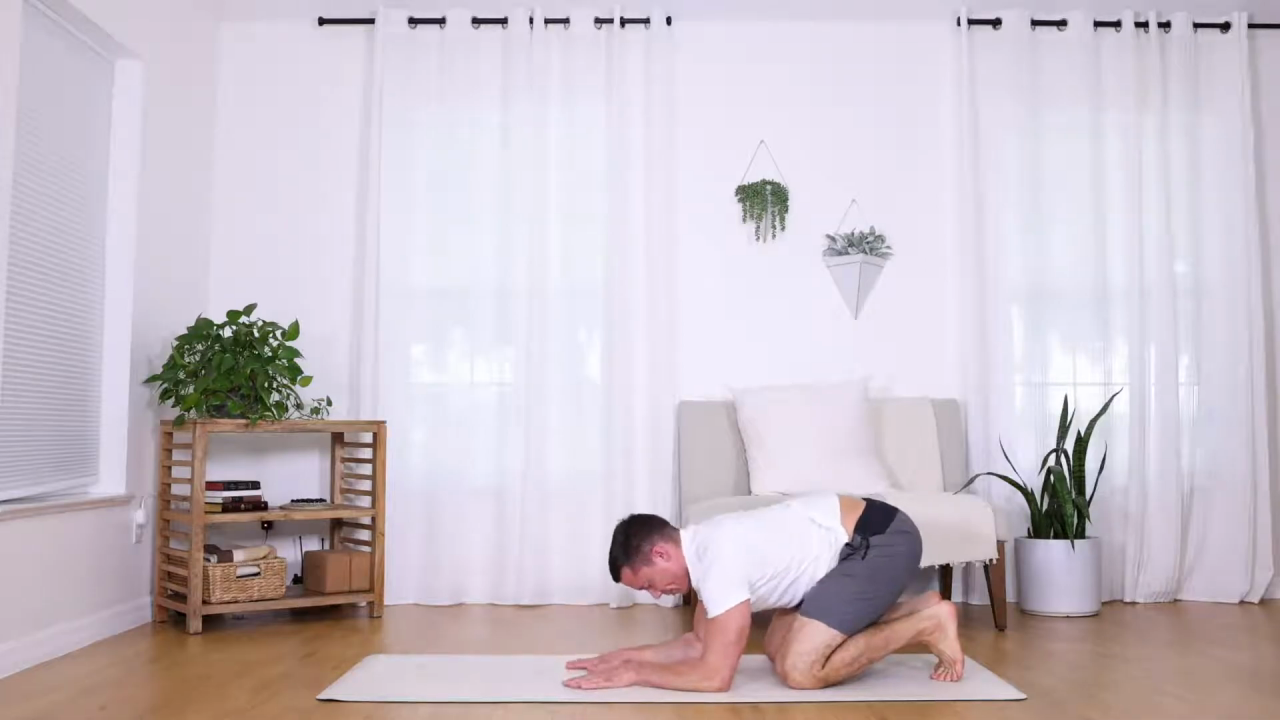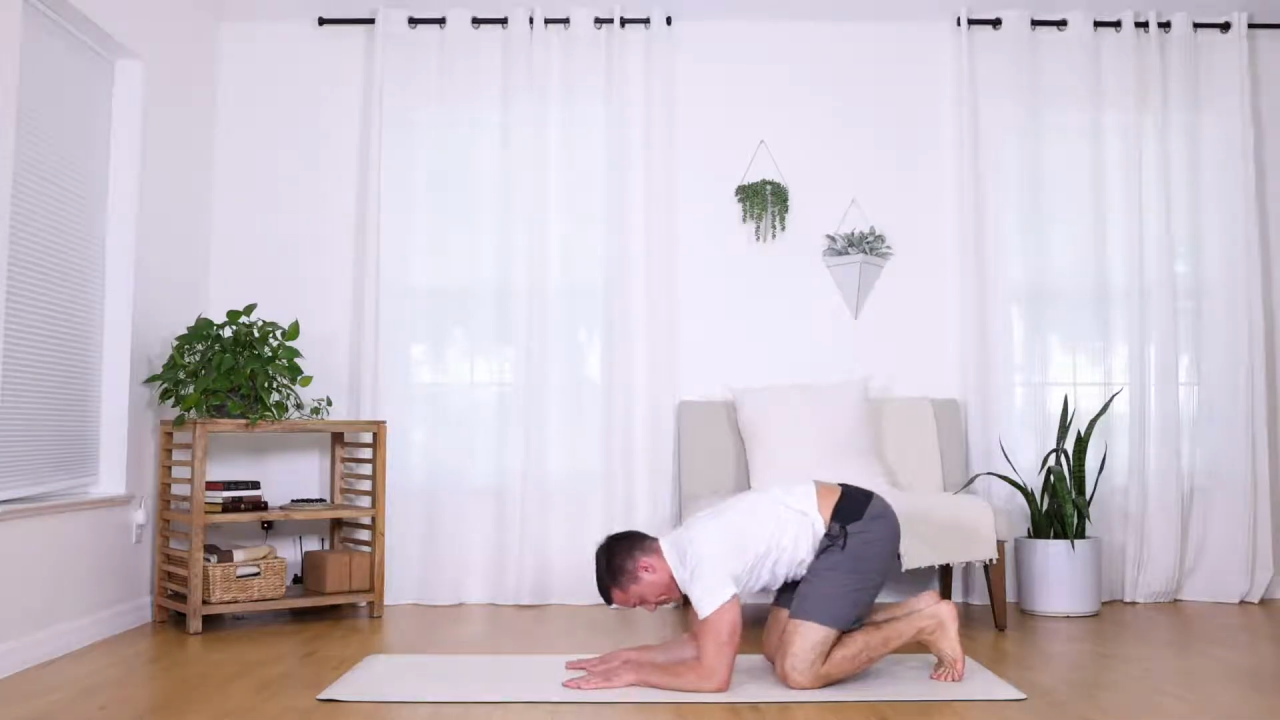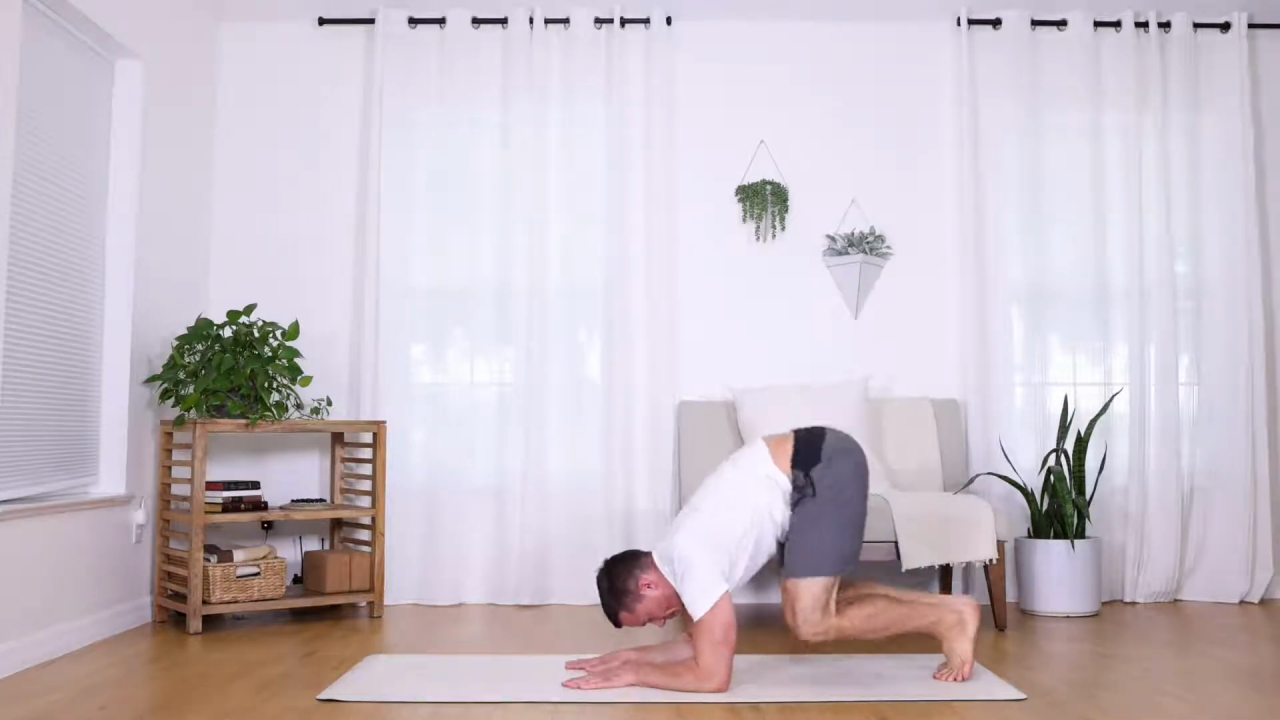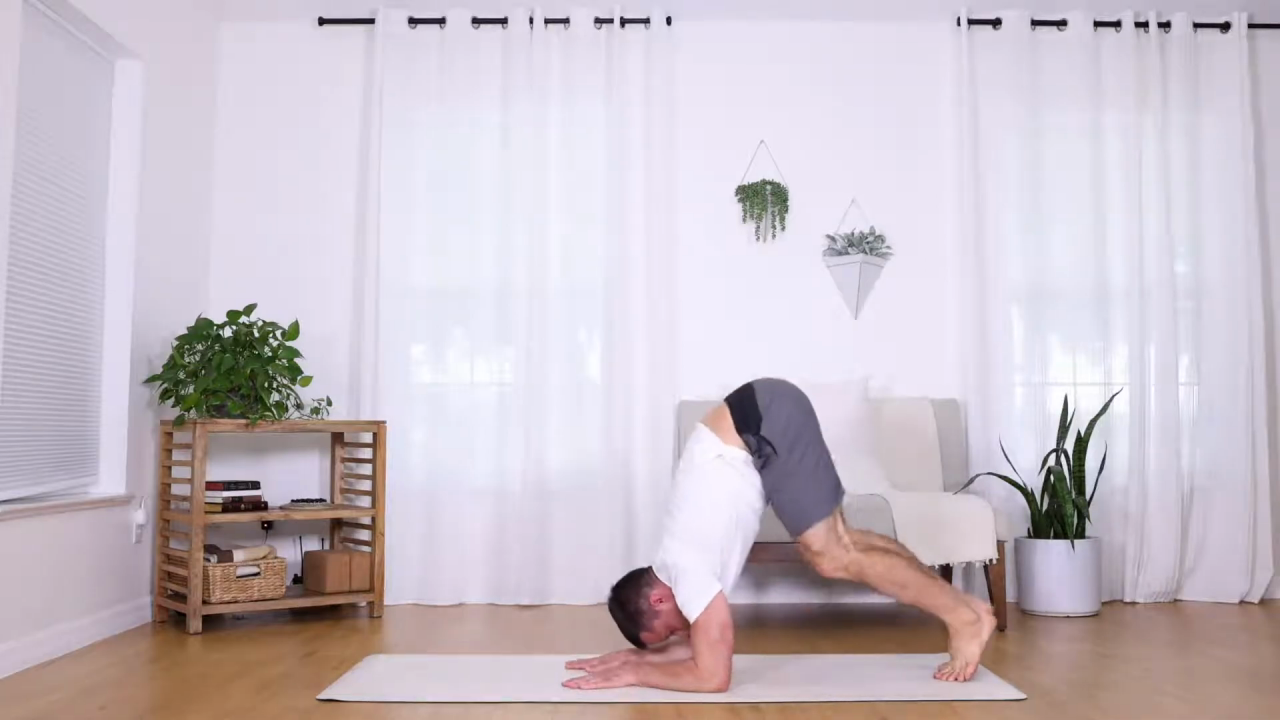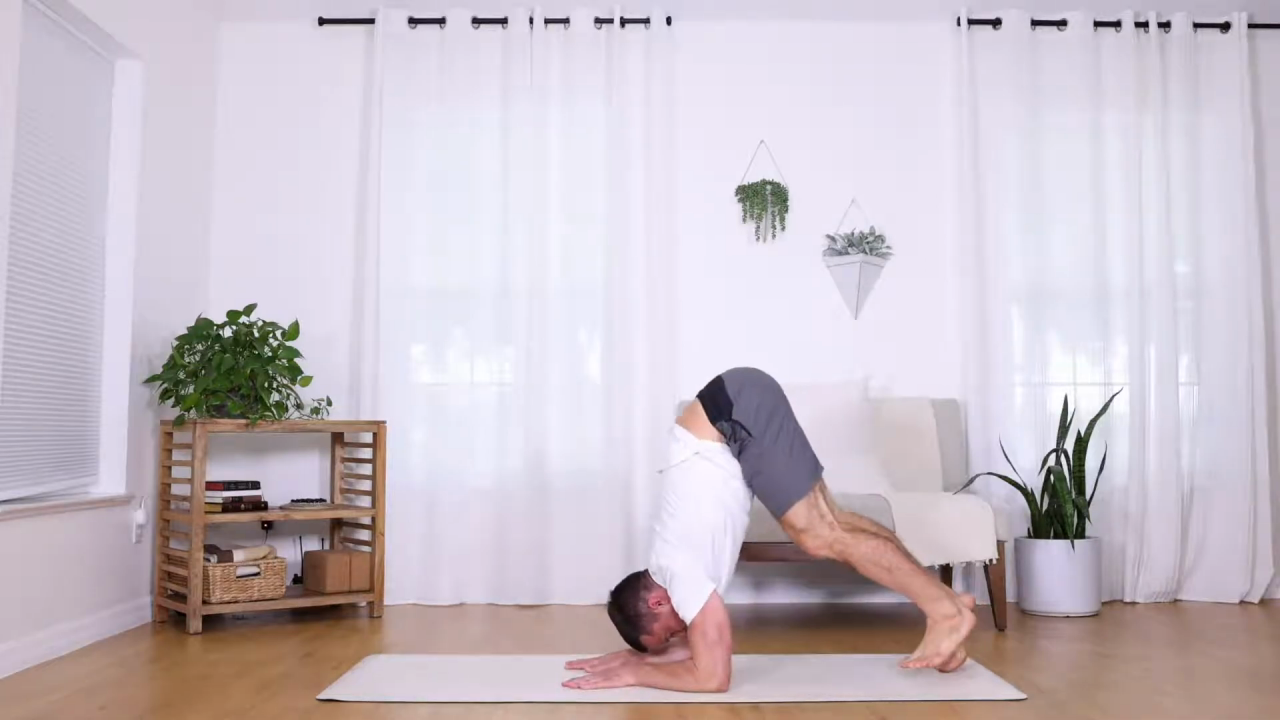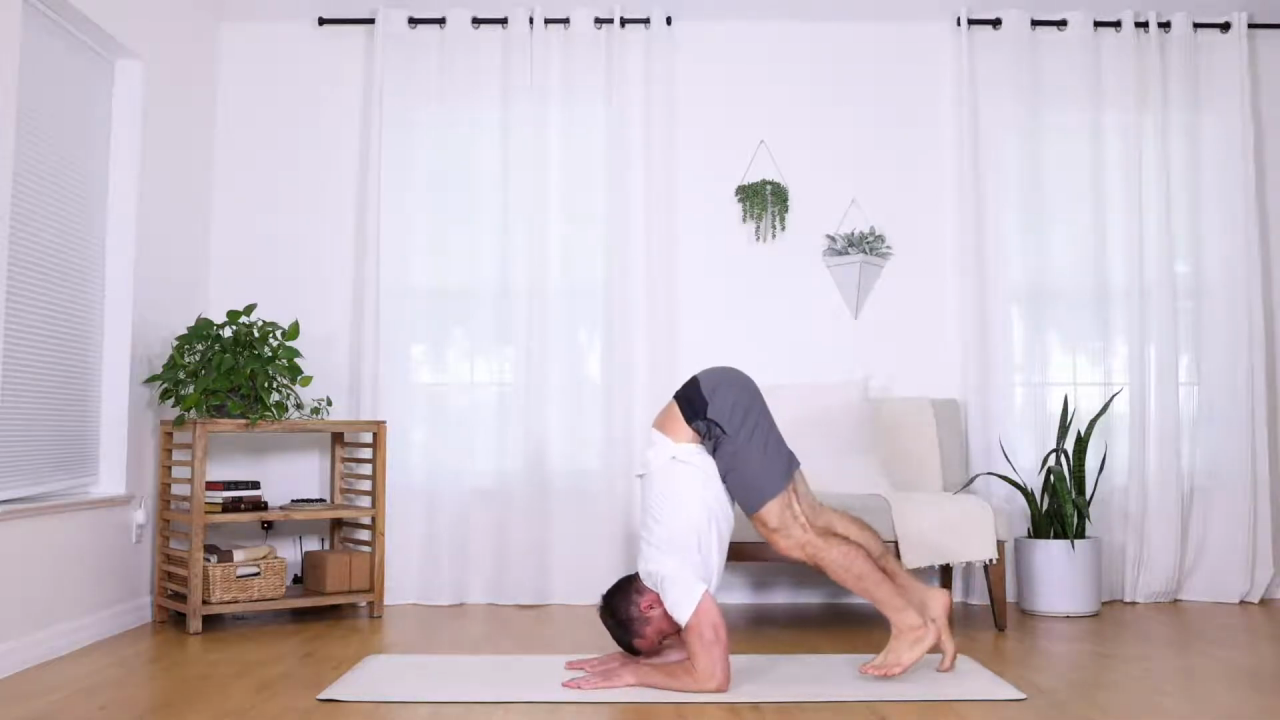
dt=0.4s
person 1, frame 1
left shoulder: (718, 561)
right shoulder: (703, 548)
left elbow: (715, 675)
right elbow: (701, 642)
left wrist: (634, 674)
right wrist: (626, 655)
left hip: (882, 541)
right hip: (860, 540)
left knee: (799, 670)
right knee: (778, 649)
left ankle: (928, 624)
right ankle: (915, 609)
person 1, frame 2
left shoulder: (700, 561)
right shoulder: (687, 550)
left elbow: (713, 676)
right elbow: (701, 643)
left wrist: (633, 674)
right wrist: (626, 656)
left hip: (858, 528)
right hip: (839, 528)
left knee: (800, 671)
right knee: (778, 650)
left ankle: (928, 623)
right ankle: (916, 609)
person 1, frame 3
left shoulder: (691, 564)
right shoulder: (680, 558)
left elbow: (713, 676)
right elbow: (703, 643)
left wrist: (634, 673)
right wrist: (631, 655)
left hip: (824, 466)
right hip: (813, 465)
left knee: (812, 622)
right knee: (812, 605)
left ankle: (949, 619)
right ankle: (945, 606)
person 1, frame 4
left shoulder: (686, 571)
right shoulder: (681, 564)
left elbow: (713, 676)
right elbow: (705, 643)
left wrist: (635, 673)
right wrist: (632, 656)
left hip: (766, 418)
right hip: (761, 418)
left knee: (832, 557)
right knee: (835, 546)
left ankle: (965, 619)
right ankle: (964, 606)
person 1, frame 5
left shoulder: (680, 573)
right shoulder: (676, 567)
left elbow: (712, 677)
right elbow: (703, 641)
left wrist: (633, 673)
right wrist: (633, 657)
left hip: (737, 407)
right hip: (734, 411)
left knee: (819, 536)
right knee: (825, 525)
left ankle: (945, 611)
right ankle: (947, 601)
person 1, frame 6
left shoulder: (671, 575)
left elbow: (712, 677)
right elbow: (698, 641)
left wrist: (632, 673)
right wrist: (628, 658)
right hip: (712, 410)
left knee: (794, 537)
right knee: (811, 519)
left ankle: (911, 623)
right ankle: (923, 599)
